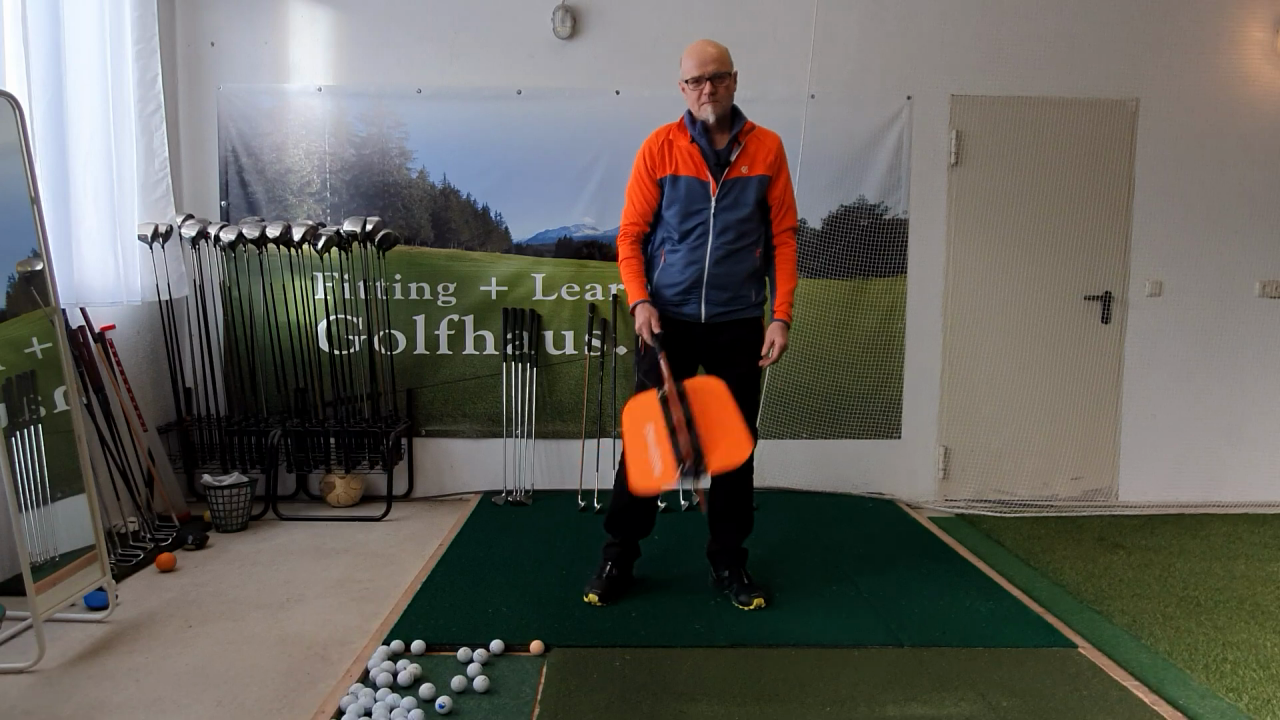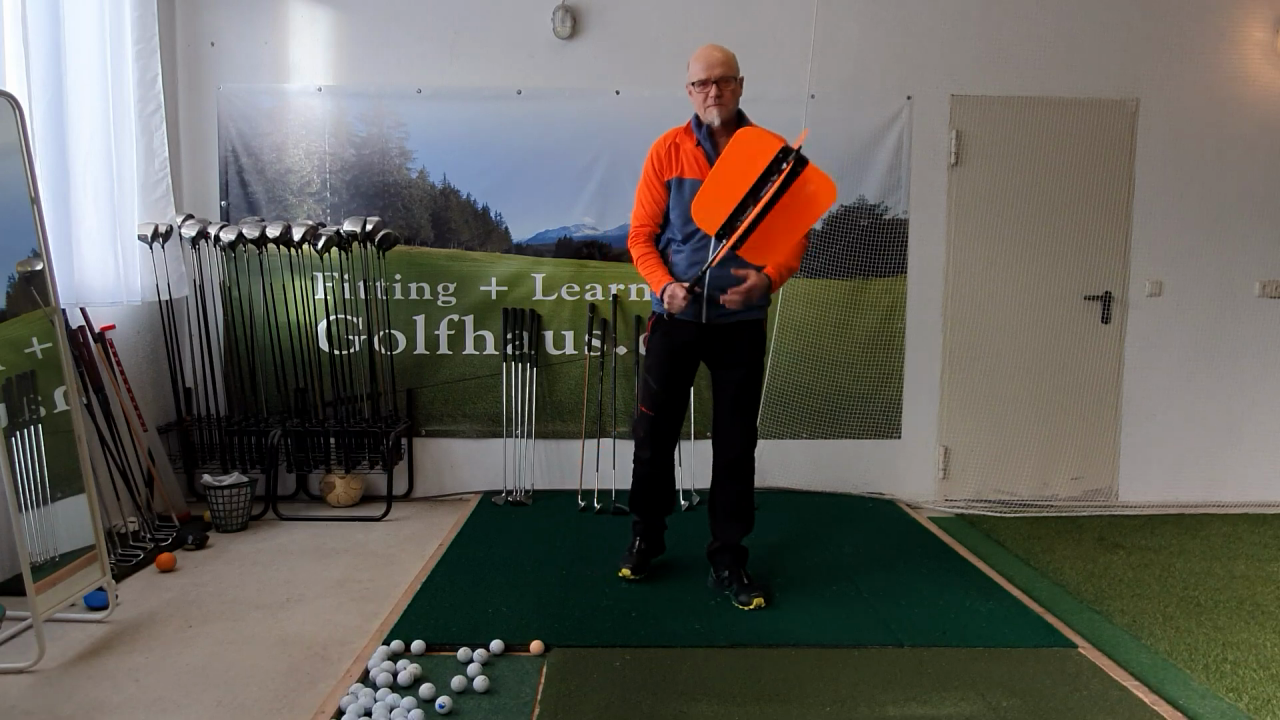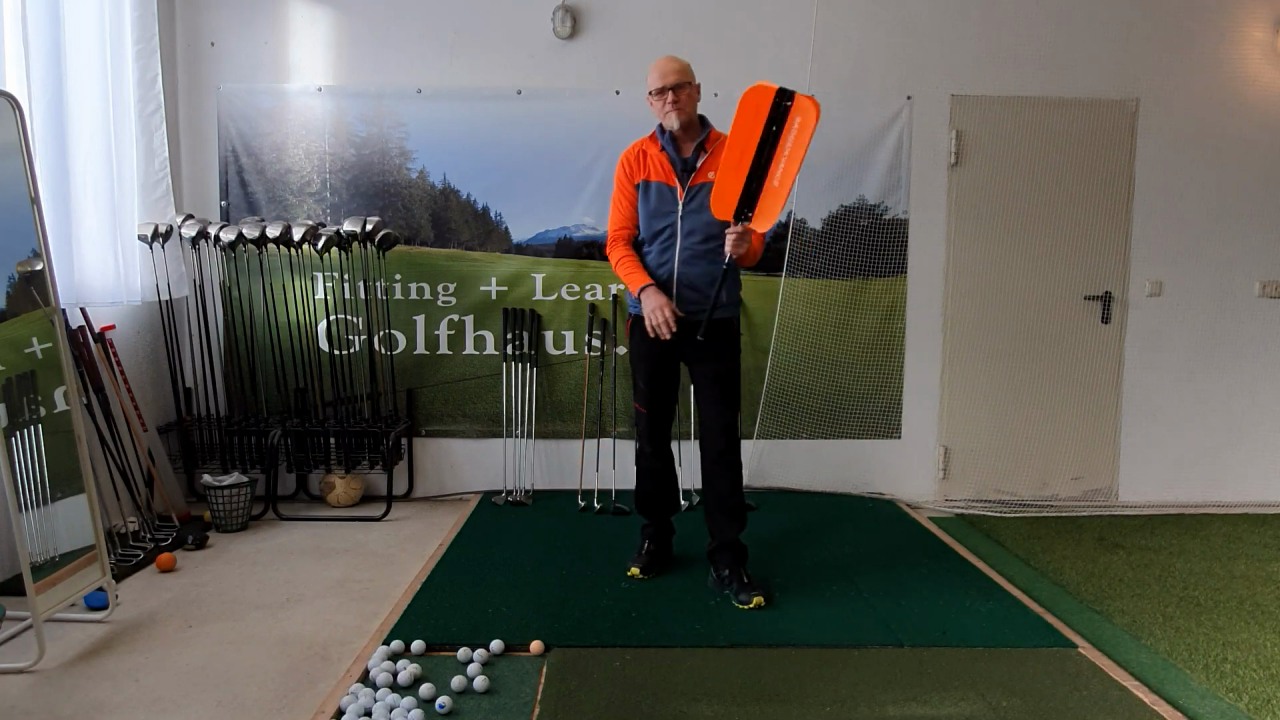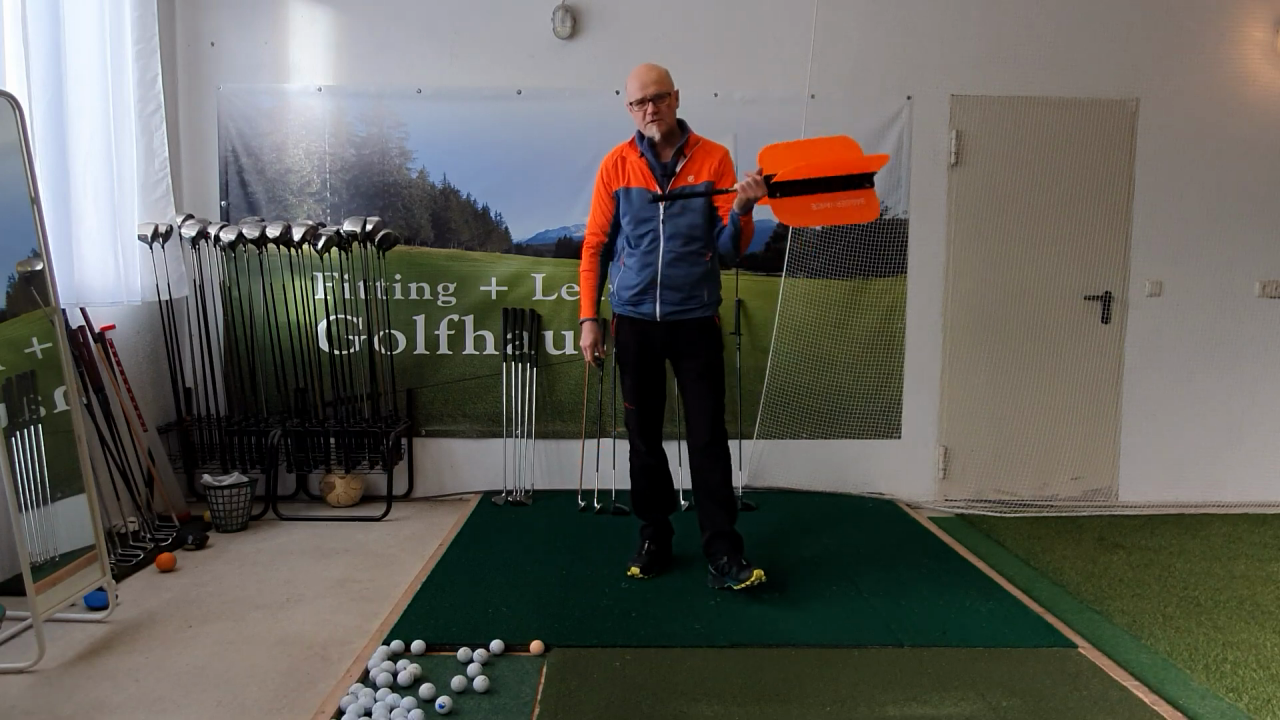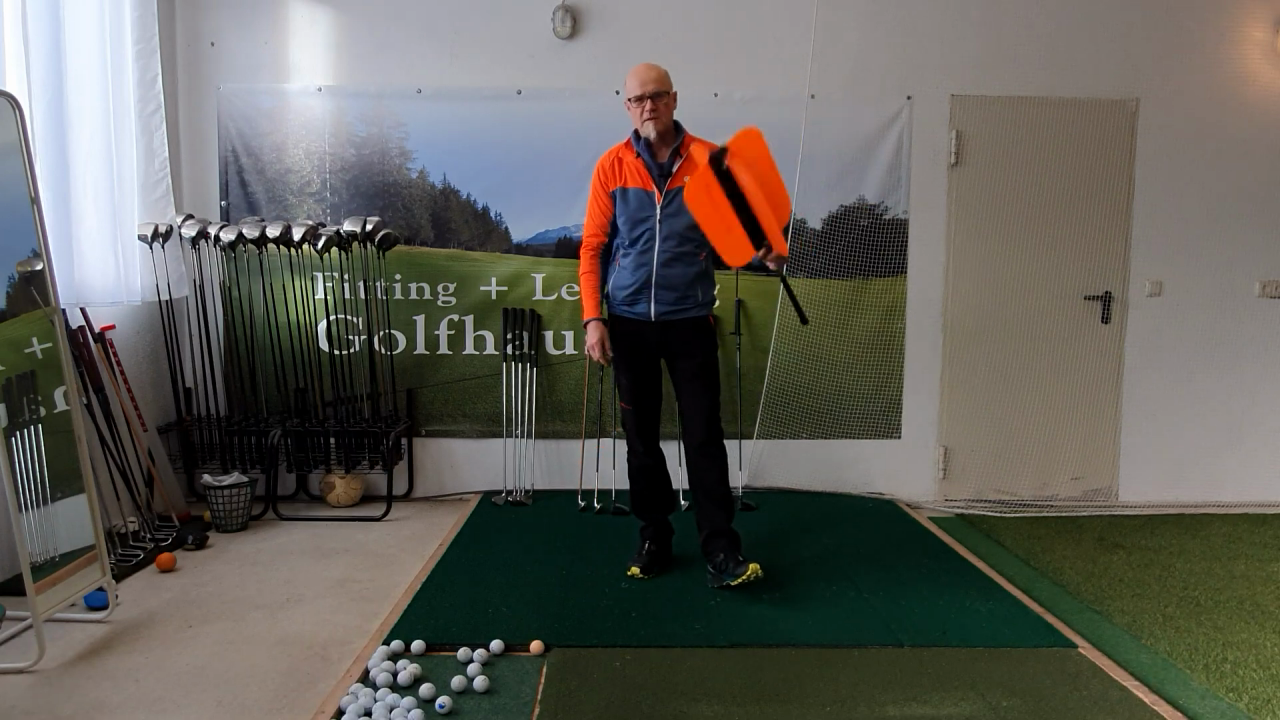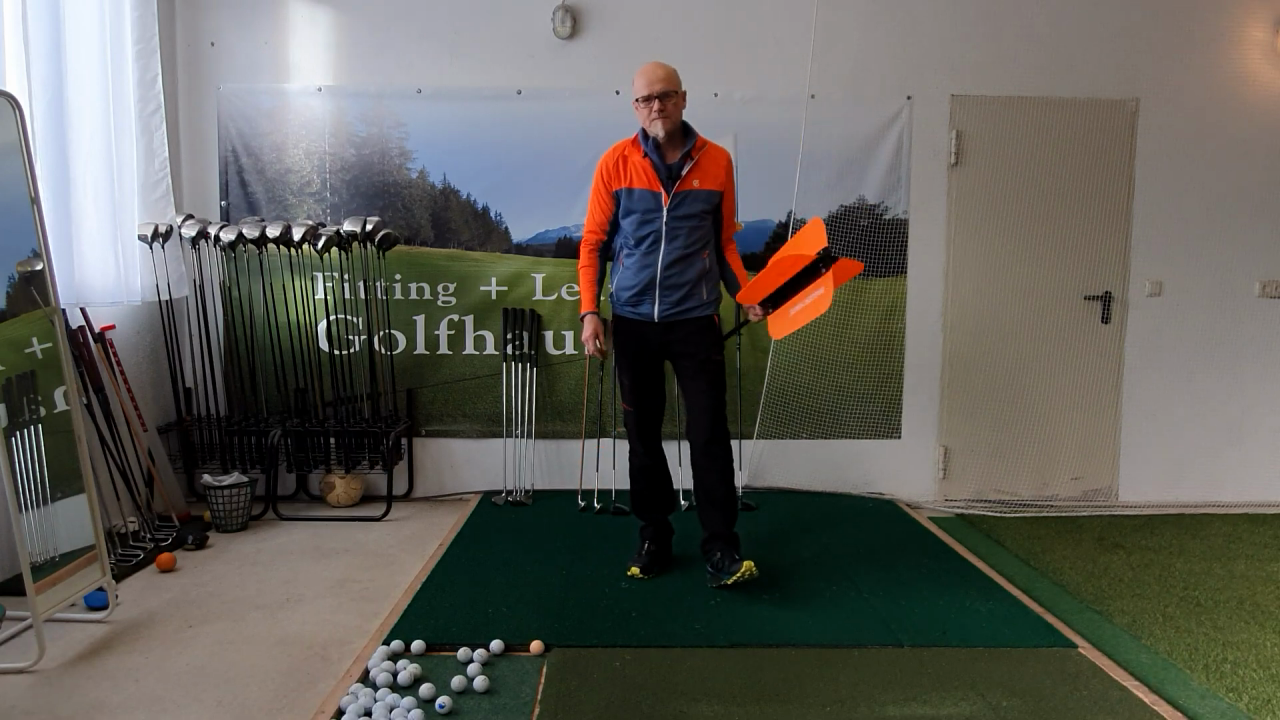
dt=0.4s
person 1, frame 1
left shoulder: (767, 148)
right shoulder: (658, 147)
left elbow: (783, 236)
right elbow: (631, 235)
left wrist: (780, 315)
right wrist: (639, 301)
left hip: (738, 324)
right hip: (669, 320)
left ankle: (728, 562)
right ankle: (618, 557)
person 1, frame 2
right shoulder: (666, 151)
left elbow: (795, 236)
right elbow: (641, 236)
left wrist: (765, 278)
right wrist: (666, 287)
left hip: (740, 324)
right hip: (674, 319)
left knee: (735, 445)
right knee: (652, 435)
left ankle: (727, 561)
right ankle: (646, 536)
person 1, frame 3
right shoulder: (635, 159)
left elbow: (753, 247)
right elbow: (619, 240)
left wrist: (745, 246)
right wrist: (646, 292)
left hip: (714, 321)
right hip: (651, 321)
left knee: (721, 442)
right knee: (652, 435)
left ankle: (727, 560)
right ankle: (655, 537)
person 1, frame 4
left shoulder: (714, 158)
right shoulder: (615, 165)
left elbow: (731, 247)
right elbow: (595, 246)
left wrist: (740, 214)
right wrist: (589, 316)
left hip: (696, 320)
right hip: (634, 321)
left knee: (708, 436)
right knee: (643, 435)
left ankle: (723, 552)
right ankle: (654, 536)
person 1, frame 5
right shoulder: (611, 164)
right elbow: (593, 247)
left wrist: (762, 251)
right wrist: (592, 318)
left hip: (690, 319)
right hip: (629, 322)
left knee: (703, 434)
right knee: (640, 434)
left ankle: (721, 549)
right ankle: (654, 536)
person 1, frame 6
left shoulder: (717, 161)
right shoulder: (615, 163)
right elbow: (593, 244)
left wrist: (745, 292)
right wrist: (590, 310)
left hip: (696, 319)
right hip: (632, 321)
left knee: (710, 434)
right knee: (643, 434)
left ankle: (721, 549)
right ankle: (654, 537)
